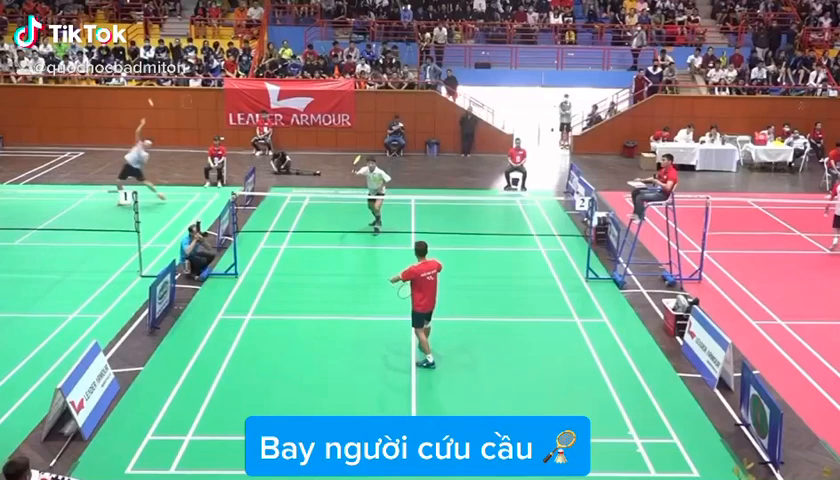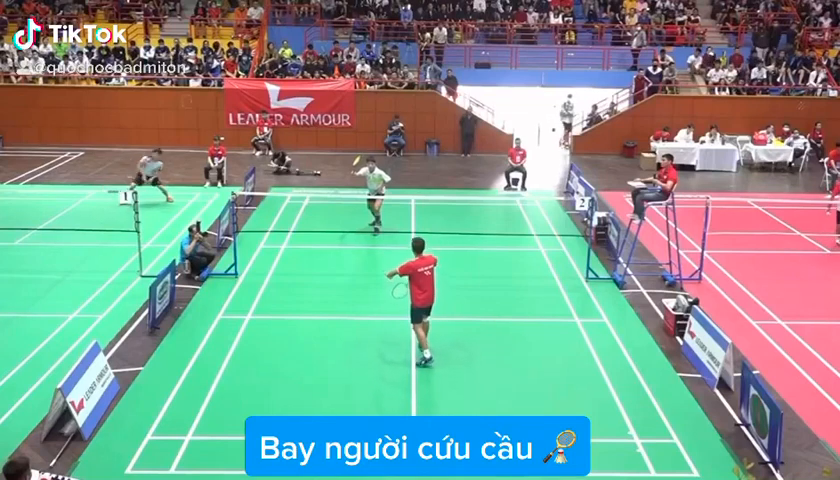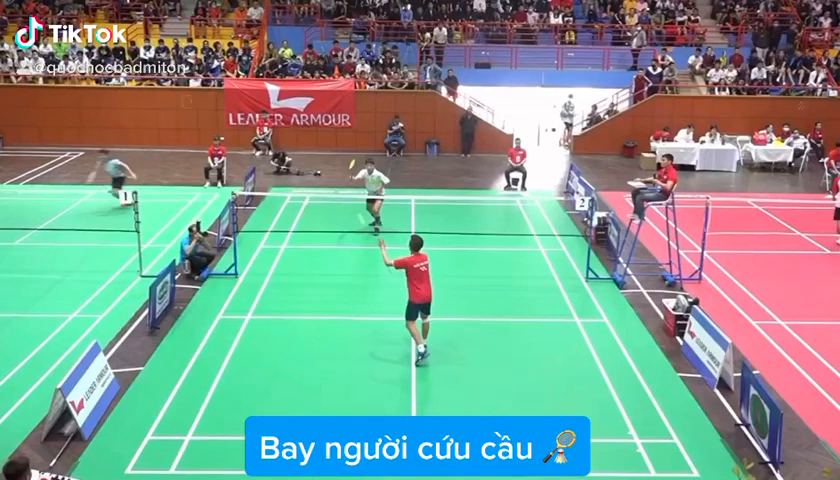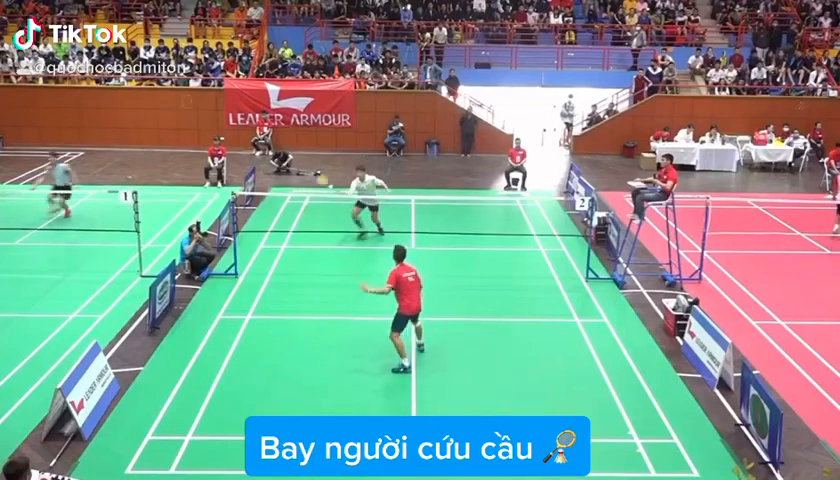
dt=0.4s
person 1, frame 1
left shoulder: (414, 270)
right shoulder: (434, 264)
left elbow: (397, 278)
right elbow: (440, 268)
left wrist: (392, 280)
left hip: (419, 306)
right hip: (431, 304)
left knee: (419, 331)
right knee: (427, 324)
left ankle: (430, 360)
right ankle: (423, 344)
person 1, frame 2
left shoulder: (411, 265)
right shoulder: (431, 259)
left elbow: (394, 272)
left wrist: (389, 275)
left hip: (418, 301)
right hip: (430, 299)
left knee: (417, 327)
right knee: (425, 319)
left ankle: (427, 355)
right ankle: (423, 343)
person 1, frame 3
left shoulder: (408, 261)
right shoulder: (425, 257)
left elbow: (388, 263)
left wrist: (382, 248)
left hip: (416, 298)
right hip: (428, 296)
left knee: (410, 324)
right knee: (425, 318)
left ankle: (422, 350)
right ankle: (423, 343)
person 1, frame 4
left shoulder: (395, 272)
right shoulder: (412, 269)
left elbow: (386, 290)
right elbow: (420, 286)
left wrist: (369, 290)
left hip: (405, 309)
right hip: (417, 306)
left knee: (394, 335)
right knee: (416, 322)
left ankle: (405, 364)
right ankle: (420, 344)
